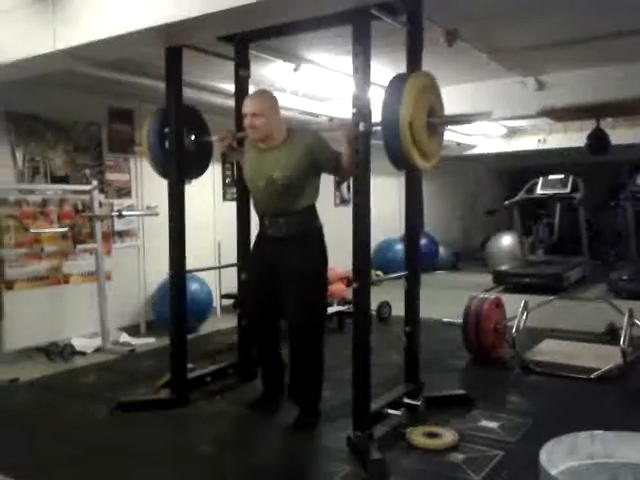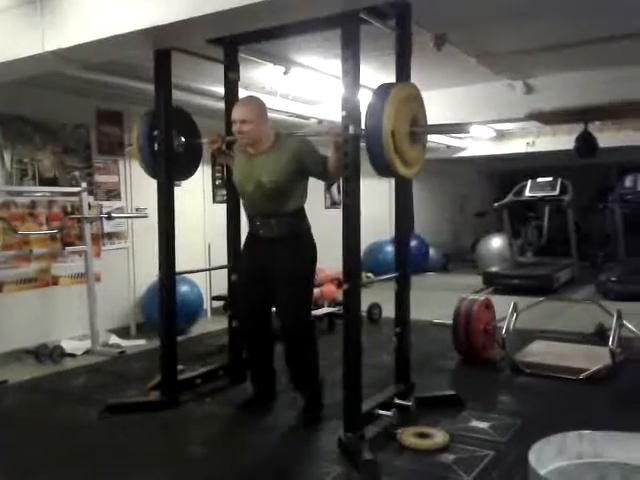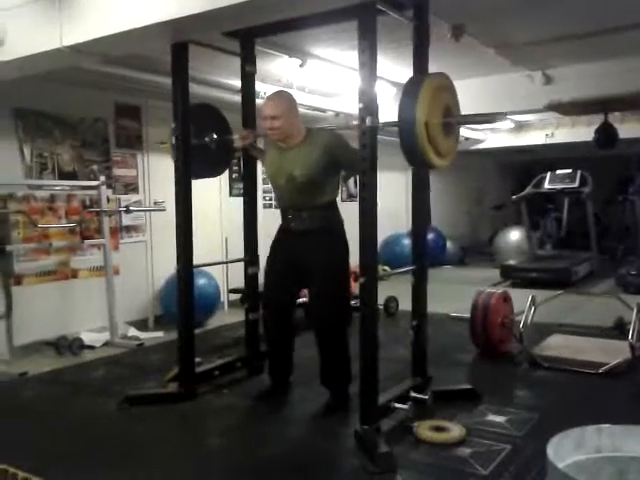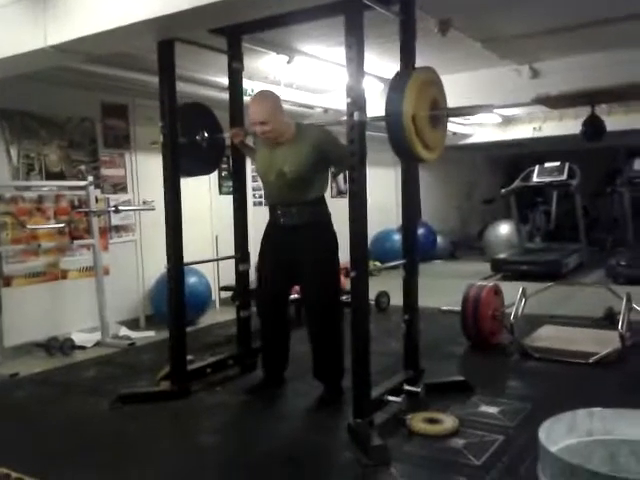
dt=0.4s
person 1, frame 1
left shoulder: (307, 142)
right shoulder: (250, 145)
left elbow: (344, 171)
left wrist: (351, 142)
right wrist: (230, 150)
left hip: (302, 240)
right hip: (266, 239)
left knee: (303, 326)
right knee: (259, 320)
left ankle: (307, 404)
right ankle: (272, 389)
person 1, frame 2
left shoulder: (294, 147)
right shoulder: (239, 150)
left elbow: (330, 175)
left wrist: (337, 149)
right wrist: (220, 152)
left hip: (292, 241)
right hip: (256, 241)
left knee: (295, 323)
right knee: (251, 320)
left ankle: (312, 396)
right ankle: (263, 389)
person 1, frame 3
left shoulder: (326, 142)
right shoulder: (271, 145)
left elbow: (359, 167)
right wrist: (251, 148)
left hip: (324, 234)
right hip: (287, 233)
left knee: (328, 317)
right knee: (274, 310)
left ankle: (338, 389)
right ankle: (279, 380)
person 1, frame 4
left shoulder: (315, 137)
right shoulder: (261, 142)
left elbow: (349, 163)
right wrist: (241, 145)
left hip: (312, 228)
right hip: (276, 228)
left knee: (321, 309)
right knee: (268, 305)
left ankle: (332, 382)
right ankle: (273, 374)
